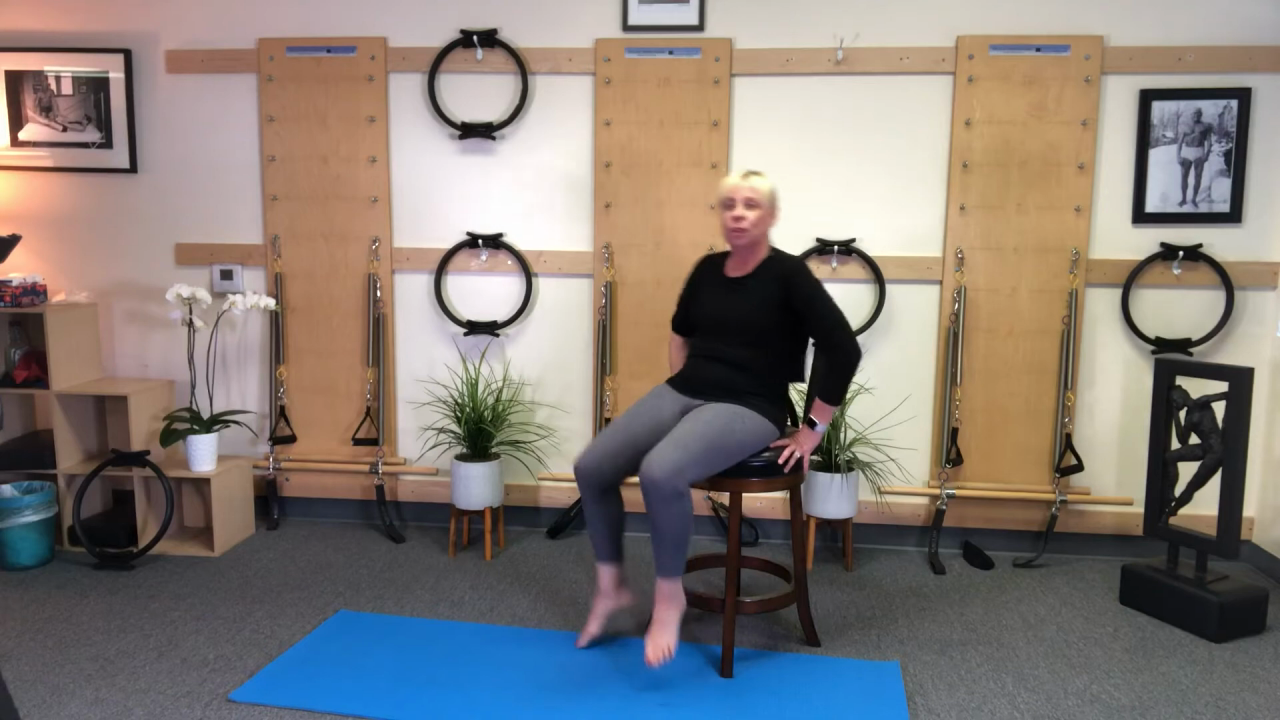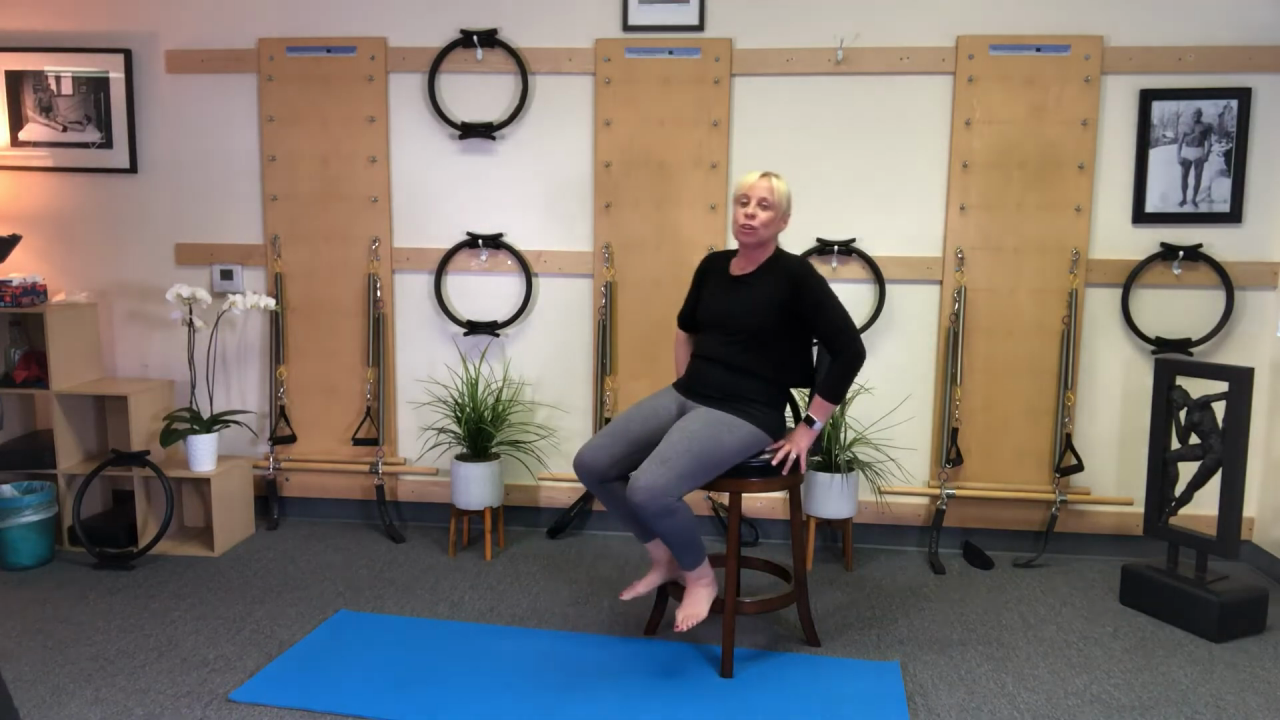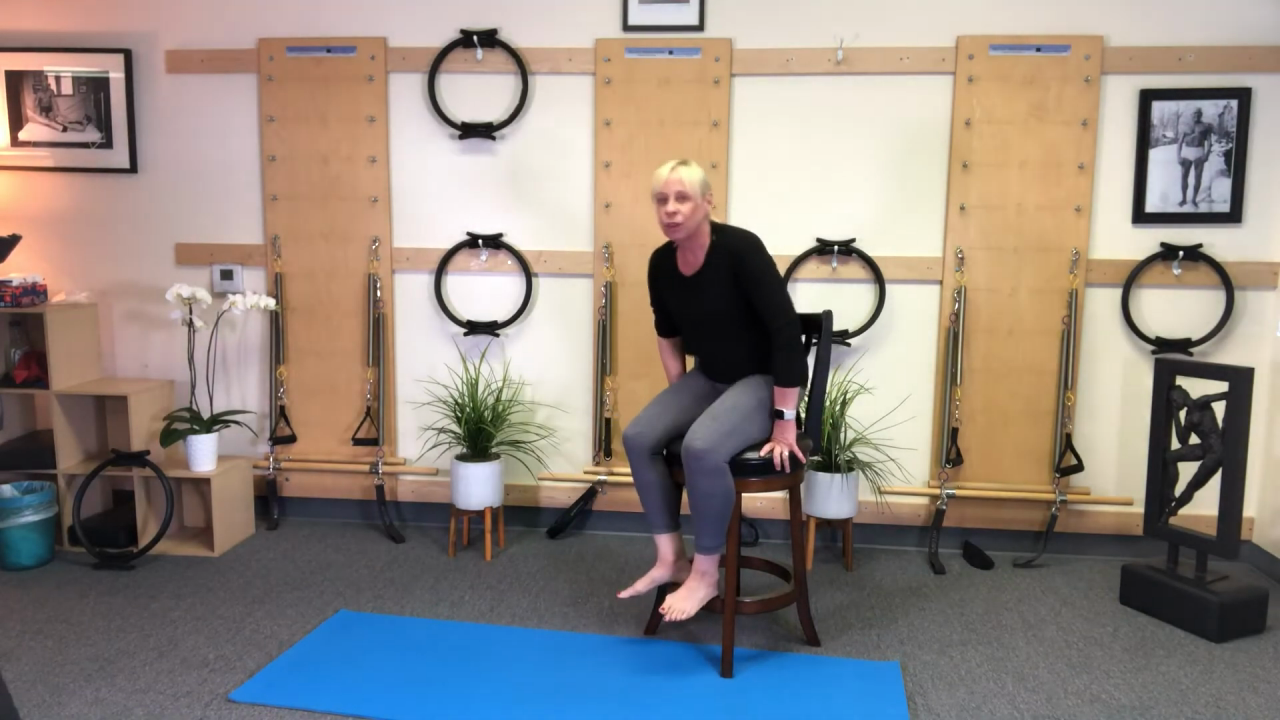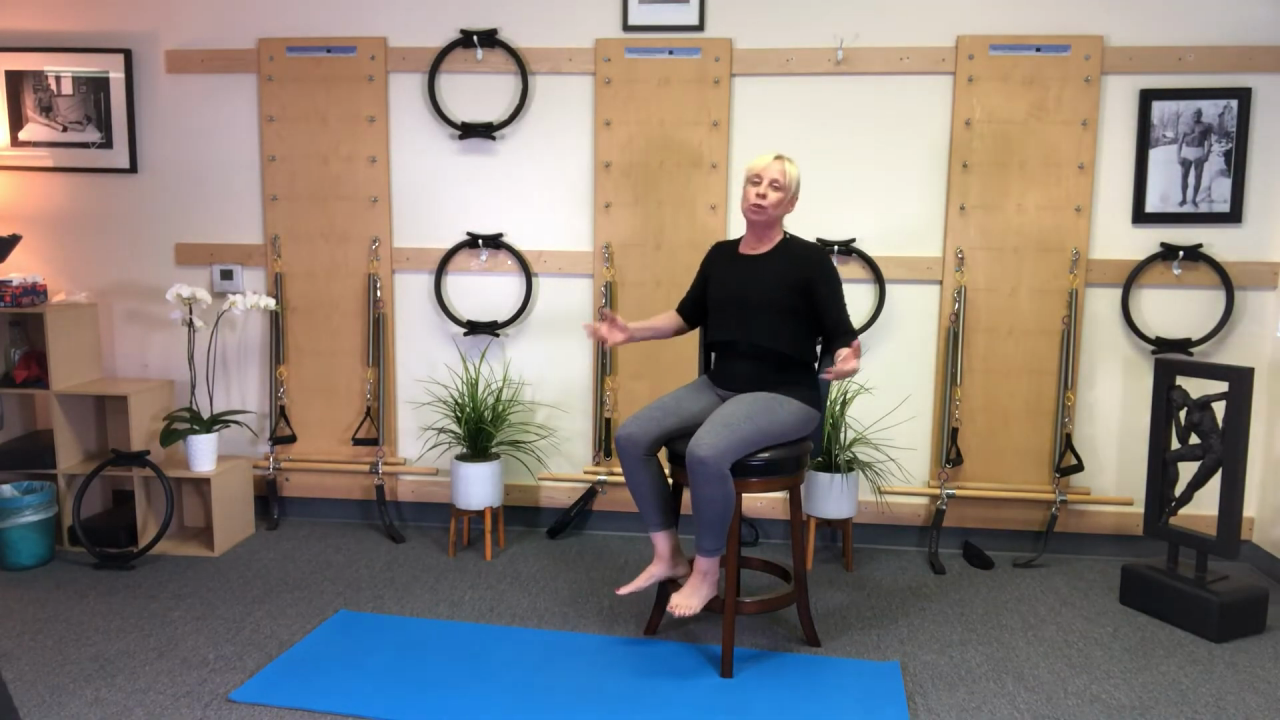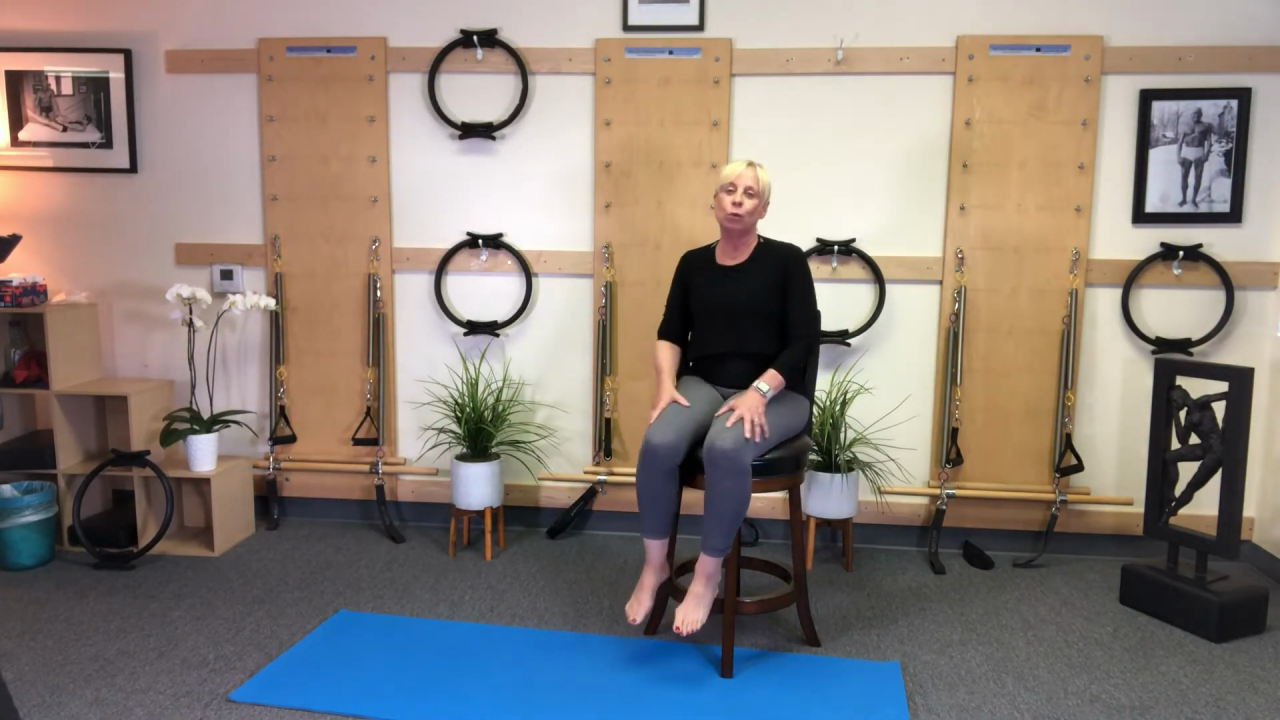
dt=1s
person 1, frame 1
left shoulder: (789, 274)
right shoulder: (706, 270)
left elbow: (844, 350)
left wrist: (813, 430)
right wrist: (680, 384)
left hip: (747, 409)
right hip: (683, 393)
left knee: (660, 473)
right knee: (590, 469)
left ankle: (669, 594)
right ankle: (610, 589)
person 1, frame 2
left shoulder: (794, 275)
right shoulder: (713, 266)
left elbow: (849, 352)
left wrist: (808, 428)
left hip: (745, 414)
right hip: (686, 396)
left knee: (648, 489)
right knee: (591, 464)
left ankle: (701, 578)
right ankle: (666, 560)
person 1, frame 3
left shoulder: (741, 249)
right shoulder: (661, 263)
left elbow: (787, 330)
right elbow: (667, 335)
left wrist: (783, 420)
right wrist: (679, 403)
left hip: (763, 377)
right hip: (710, 376)
left knee: (701, 447)
right knee: (639, 438)
left ankle: (705, 575)
right ankle: (671, 559)
person 1, frame 4
left shoulder: (809, 259)
right shoulder: (720, 254)
left elbow: (840, 334)
right elbow: (687, 315)
left wrist: (844, 361)
right wrist: (630, 331)
left hip: (782, 396)
right hip: (718, 385)
left knee: (704, 453)
right knee: (631, 436)
left ankle: (706, 572)
right ankle: (668, 556)
person 1, frame 5
left shoulder: (786, 260)
right shoulder: (693, 263)
left elbow: (804, 341)
right elbow: (671, 333)
left wrist: (761, 389)
right wrist: (667, 384)
left hip: (772, 394)
right hip: (703, 384)
left knee: (725, 449)
right knee: (658, 444)
left ankle: (707, 574)
right ankle: (654, 565)
